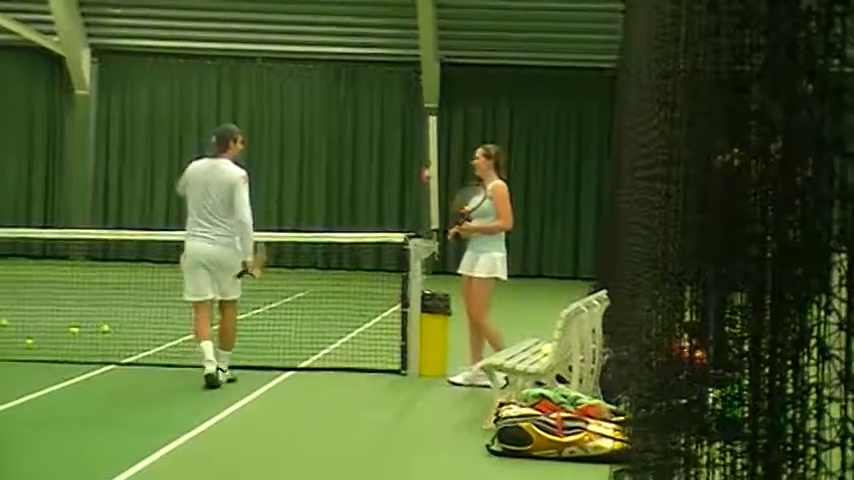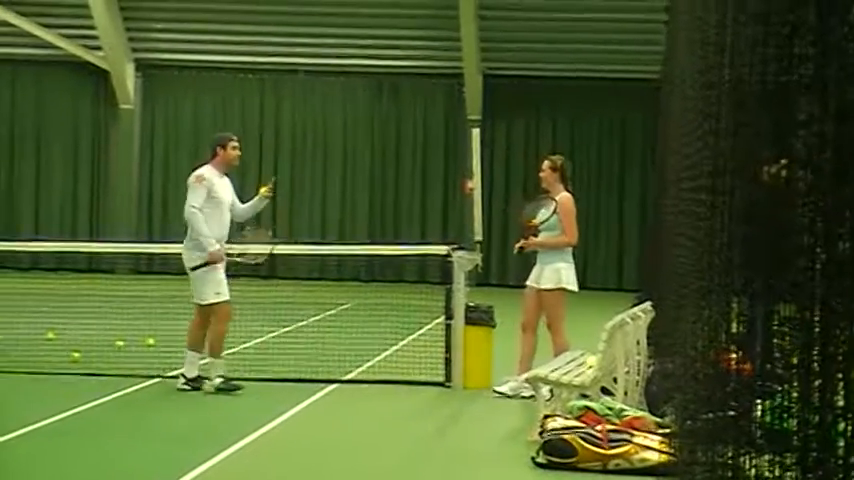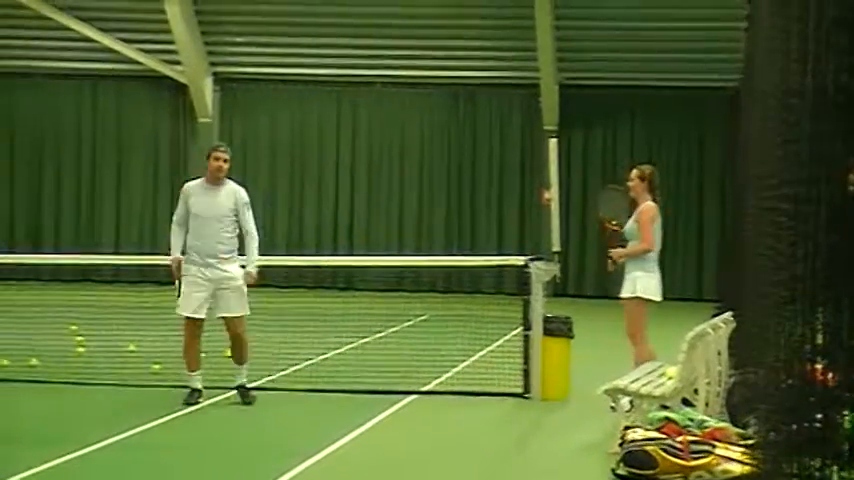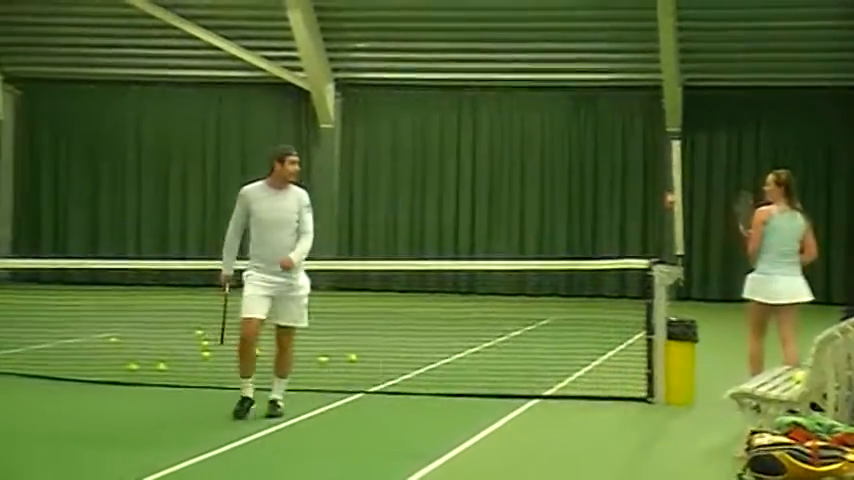
dt=0.7s
person 1, frame 1
left shoulder: (193, 168)
right shoulder: (237, 175)
left elbow: (182, 190)
right elbow: (243, 217)
right wrist: (247, 254)
left hip: (195, 247)
right hip: (225, 250)
left knee: (202, 311)
right knee: (228, 308)
left ankle: (209, 365)
right ankle: (222, 368)
person 1, frame 2
left shoulder: (225, 181)
right shoulder: (202, 176)
left elbow: (239, 213)
right elbow: (191, 213)
left wrist: (261, 199)
right wrist: (211, 246)
left hip: (211, 255)
right hip: (202, 254)
left knee: (204, 314)
right knee: (222, 312)
left ankle: (189, 374)
right ankle: (217, 376)
person 1, frame 3
left shoulder: (237, 193)
right shoulder: (189, 190)
left elbow: (250, 232)
right elbow: (178, 224)
left wrist: (251, 266)
right wrist: (176, 254)
left hip: (228, 270)
right hip: (193, 269)
left knee: (237, 331)
right knee: (192, 331)
left ankle: (241, 381)
right ankle: (195, 386)
person 1, frame 4
left shoulder: (300, 196)
right shoulder: (249, 193)
left elbow: (307, 235)
right elbow: (234, 232)
left wrist: (295, 257)
right wrist: (227, 268)
left hip: (290, 277)
right hip: (258, 275)
left knee: (285, 341)
right knee: (246, 336)
left ankle: (276, 398)
right ankle: (246, 395)
person 2, frame 1
left shoulder: (499, 187)
right shoulder: (480, 188)
left elbow: (506, 224)
left wrist: (475, 228)
right wrist: (464, 230)
left hip: (489, 256)
right hip: (472, 254)
left knee: (479, 317)
right knee: (472, 316)
right ankle: (475, 370)
person 2, frame 2
left shoulder: (565, 200)
left elbow: (571, 239)
left wrist: (539, 243)
right wrist: (531, 243)
left hip: (556, 269)
right hip: (541, 267)
left knee: (555, 328)
right knee: (527, 325)
right ankle: (522, 382)
person 2, frame 3
left shoulder: (646, 209)
right shoulder: (648, 209)
left elbow: (647, 246)
left wrist: (621, 253)
right wrist: (624, 255)
left hip: (640, 277)
right hip: (641, 275)
left knee: (637, 338)
right knee: (638, 338)
person 2, frame 4
left shoulder: (763, 213)
right shoulder: (801, 218)
left elbow: (752, 250)
right elbow: (812, 253)
left wrist: (757, 259)
left hip: (765, 280)
right hip: (792, 282)
left knee: (756, 337)
right knee: (788, 340)
